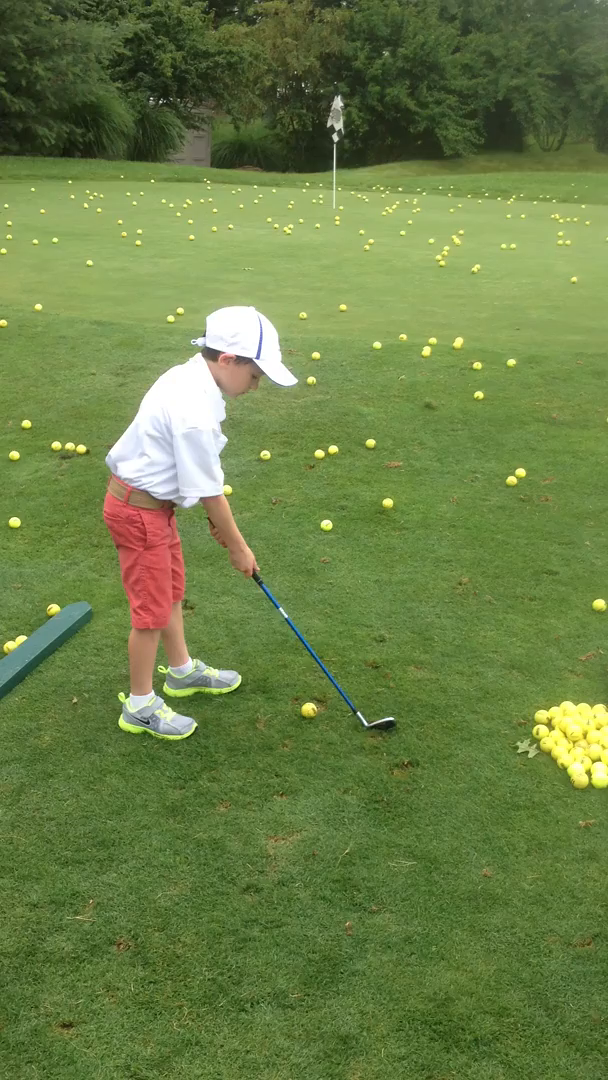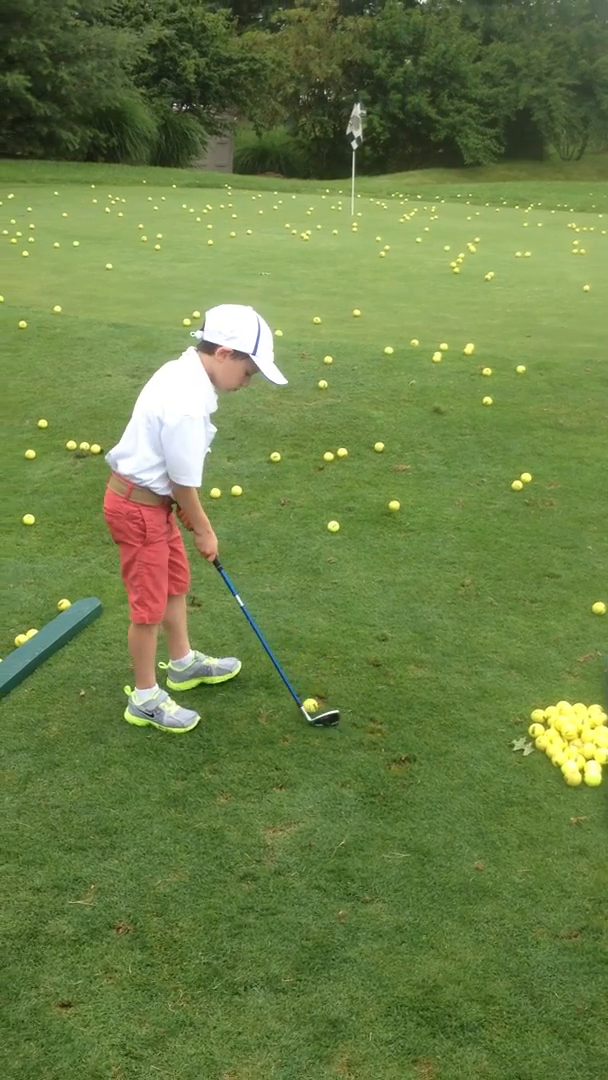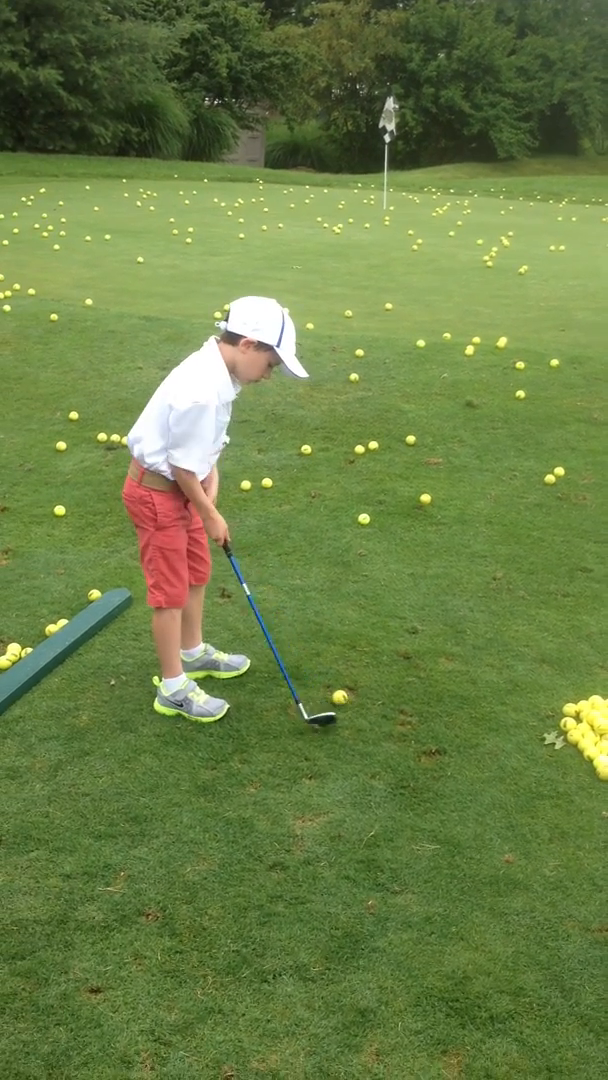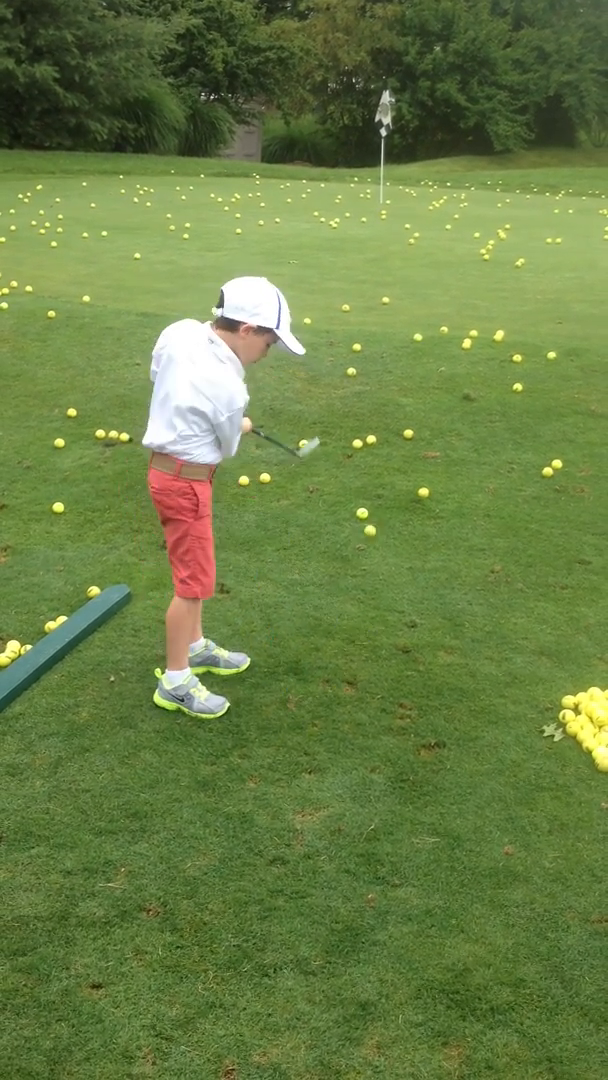
dt=0.7s
person 1, frame 1
left shoulder: (188, 376)
right shoulder: (195, 413)
right elbow: (207, 493)
left wrist: (219, 518)
right wrist: (239, 547)
left hip: (150, 500)
right hip: (137, 510)
left knee: (171, 591)
right knee: (151, 607)
left ankle: (182, 671)
right ankle: (139, 705)
person 1, frame 2
left shoulder: (181, 372)
right shoulder: (185, 404)
right elbow: (183, 482)
left wrist: (188, 511)
right wrist: (203, 530)
left hip: (152, 497)
right hip: (137, 506)
left knee: (175, 583)
right knee: (149, 603)
left ankle: (183, 663)
right ankle: (144, 697)
person 1, frame 3
left shoulder: (219, 371)
right shoulder: (201, 391)
right elbow: (181, 466)
left wrist: (212, 479)
right wrist: (210, 515)
left hip: (178, 485)
right hip: (155, 490)
left knee: (197, 573)
right knee: (169, 589)
left ankle: (194, 653)
right ankle: (173, 687)
person 1, frame 4
left shoulder: (180, 333)
right shoulder: (226, 389)
left elbow: (158, 375)
right elbow: (226, 445)
right wrist: (241, 428)
left hip: (171, 469)
right hip: (185, 481)
left knee: (194, 566)
right knee: (194, 578)
left ankle: (194, 647)
right ankle: (175, 681)
